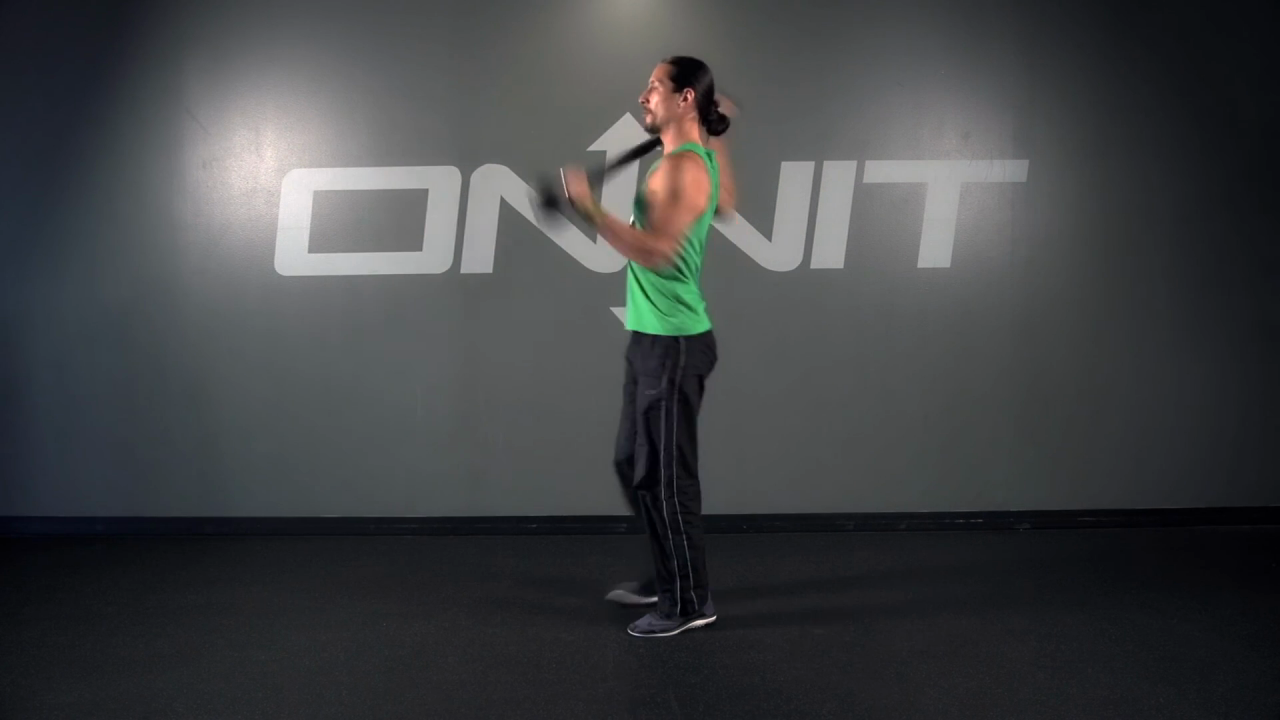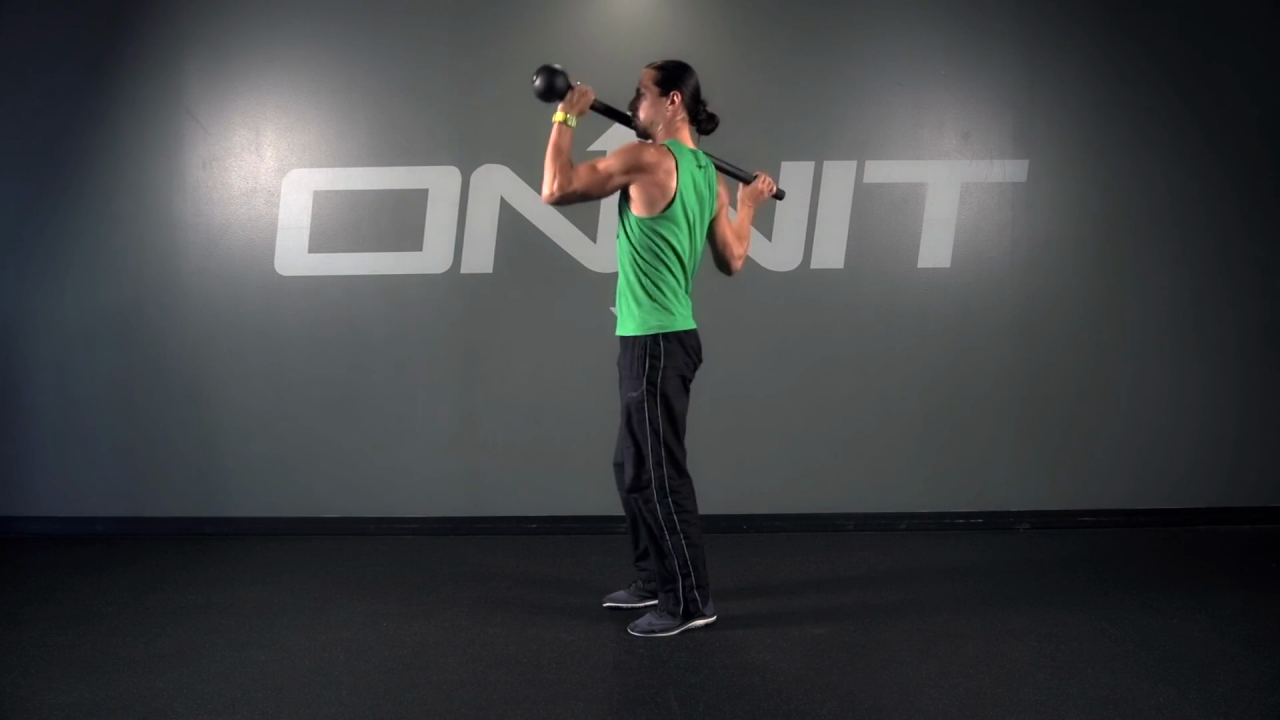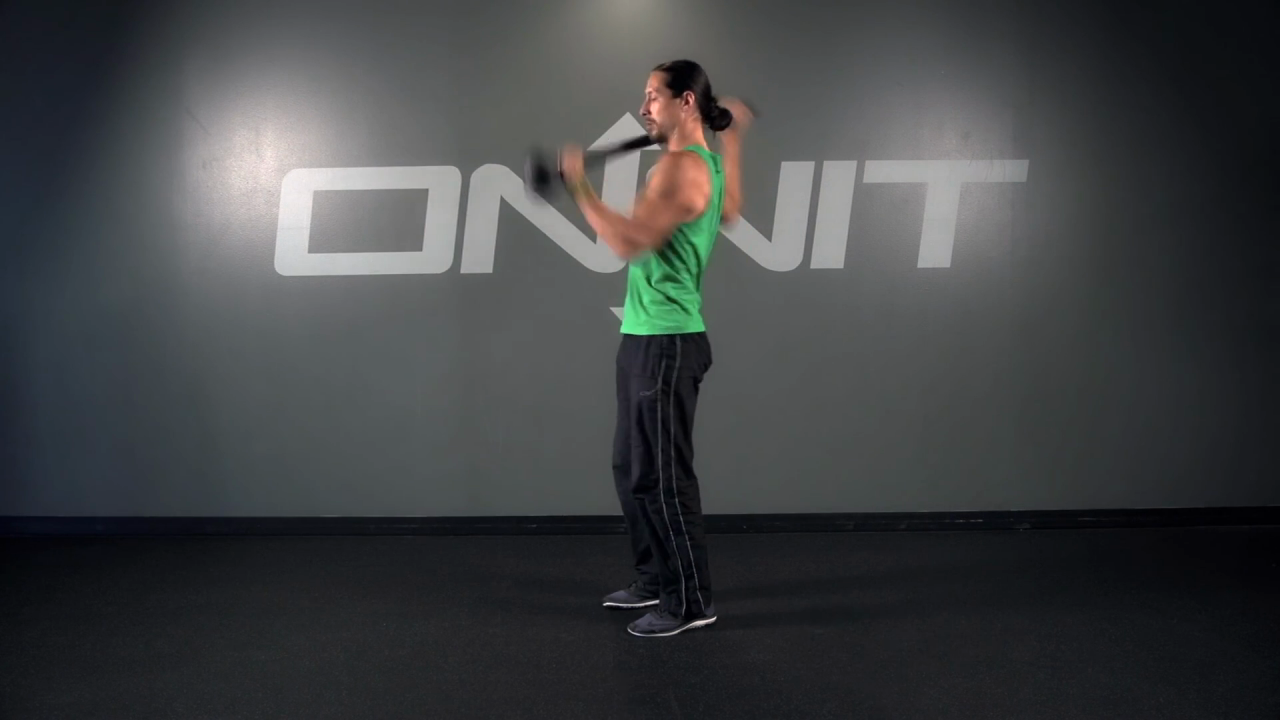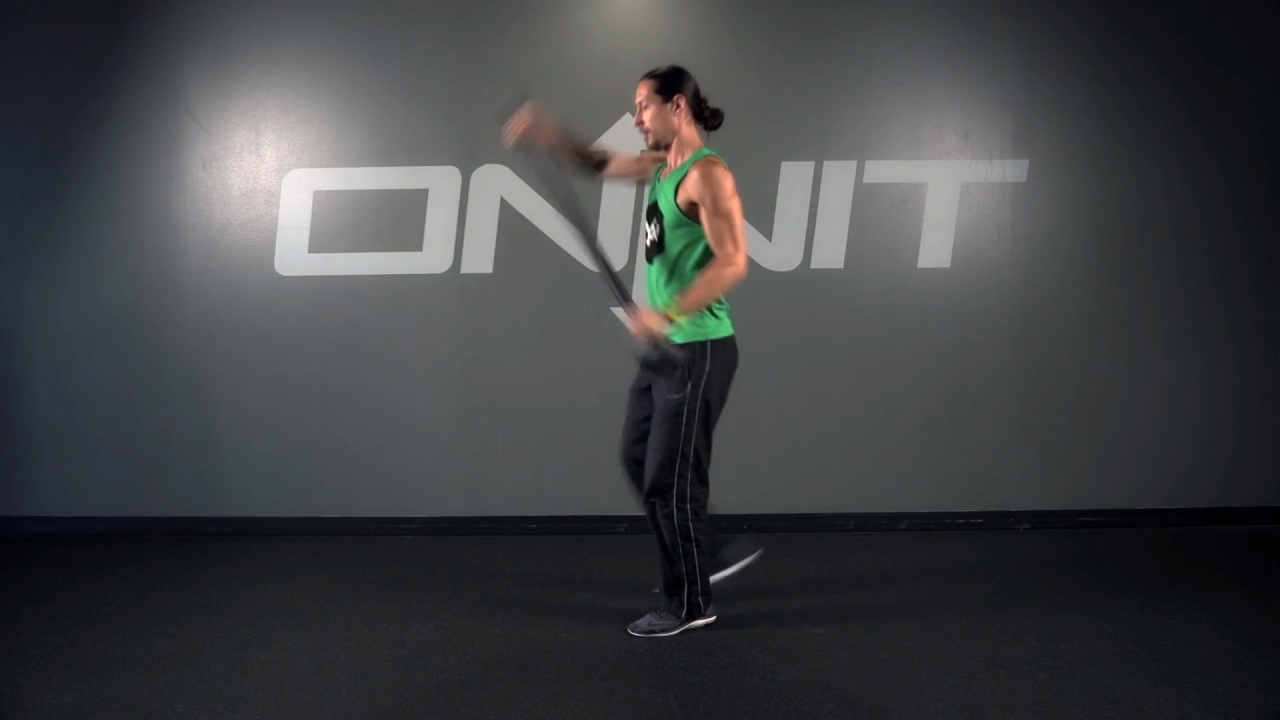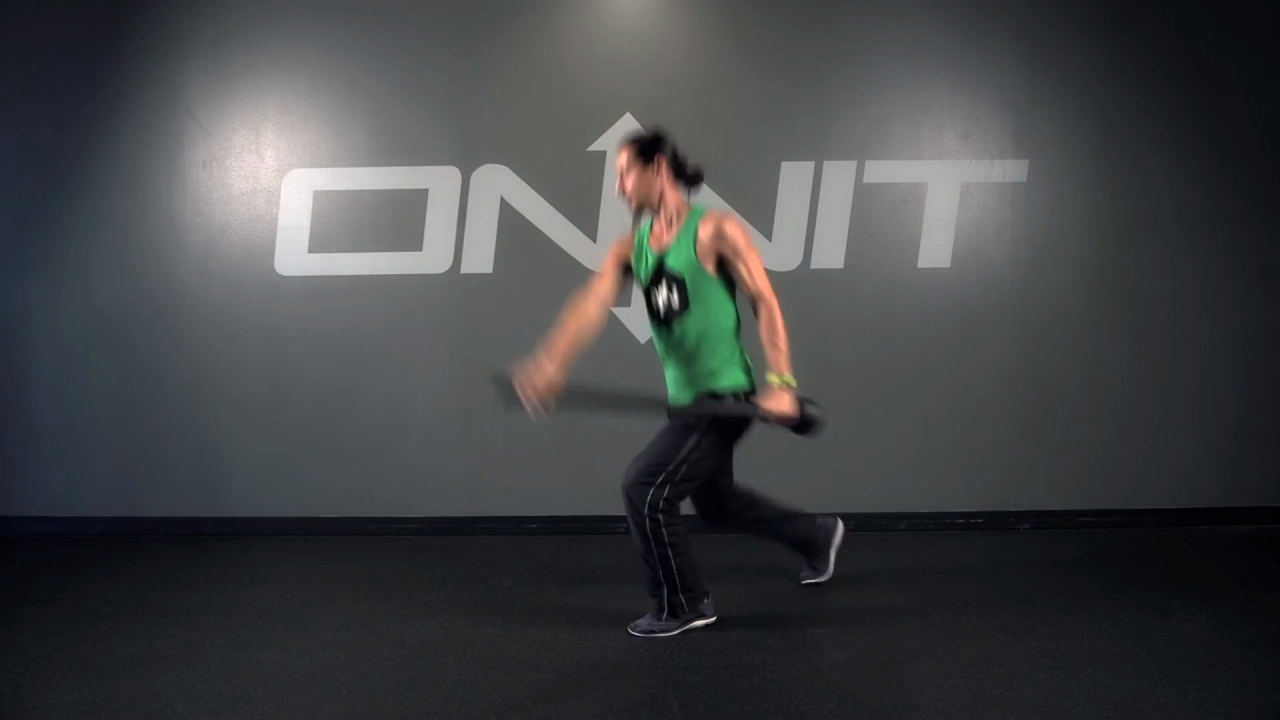
dt=0.3s
person 1, frame 1
left shoulder: (680, 168)
right shoulder: (691, 159)
left elbow: (659, 253)
right elbow: (724, 204)
left wrist: (592, 207)
right wrist: (713, 135)
left hip: (675, 345)
right hip: (651, 337)
left knee: (662, 474)
right knee: (634, 464)
left ankle: (689, 602)
right ankle: (668, 577)
person 1, frame 2
left shoulder: (648, 158)
right shoulder: (707, 175)
left elbow: (555, 189)
right elbow: (732, 261)
left wrist: (564, 118)
right wrist: (749, 203)
left hip: (655, 342)
right hip: (654, 338)
left knee: (657, 475)
right knee: (634, 470)
left ankle: (690, 601)
right ankle: (656, 578)
person 1, frame 3
left shoulder: (681, 169)
right shoulder: (704, 162)
left elbow: (629, 241)
right elbow: (727, 212)
left wrist: (578, 179)
right wrist: (732, 138)
left hip: (669, 344)
right hip: (643, 340)
left knee: (662, 475)
right knee: (632, 468)
left ankle: (691, 601)
right ankle: (657, 579)
person 1, frame 4
left shoulder: (710, 175)
right shoulder: (661, 166)
left elbow: (733, 261)
right elbow: (600, 163)
left wrist: (672, 313)
right wrist: (545, 131)
left hip: (698, 351)
left knee: (670, 478)
right knee: (641, 463)
left ankle: (689, 602)
right ankle: (714, 551)
person 1, frame 5
left shoulder: (713, 229)
right shoulder: (630, 246)
left elbow: (764, 303)
right elbow: (590, 311)
left wrist: (779, 381)
right wrist: (550, 365)
left hip: (722, 397)
right hip: (680, 399)
left knee: (647, 492)
right knee: (715, 502)
left ankle: (687, 604)
right ankle: (815, 531)
